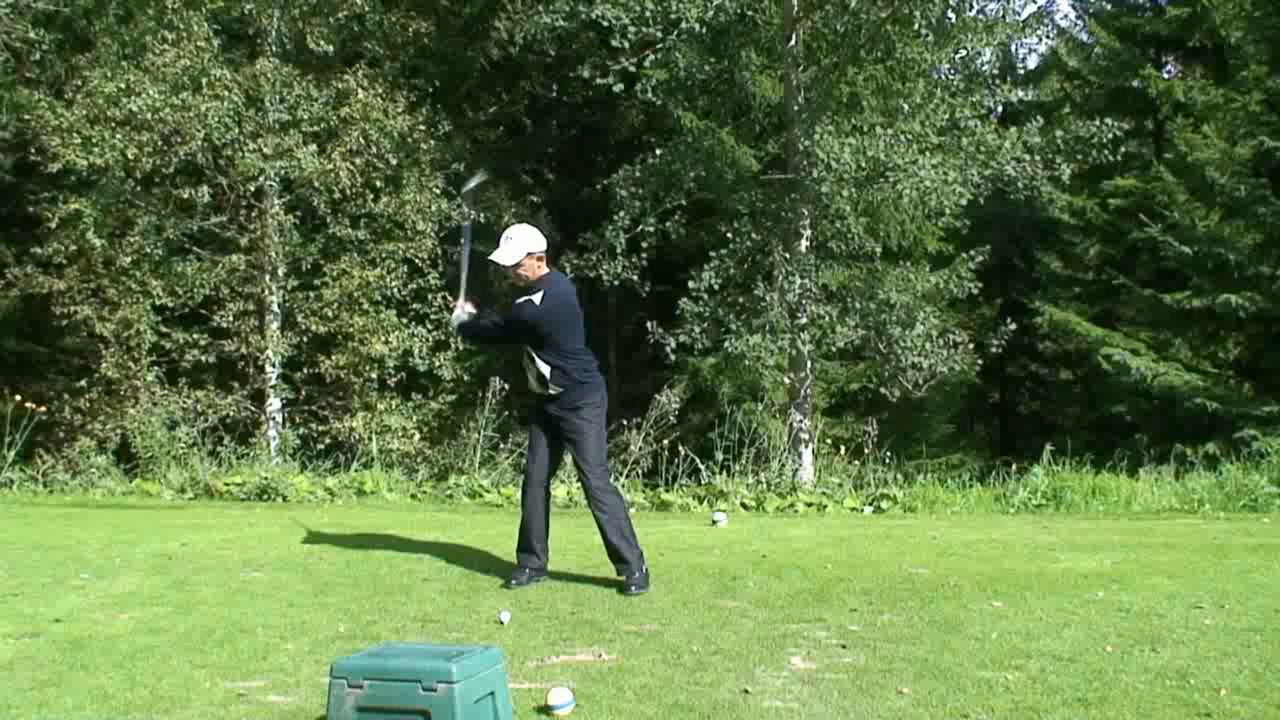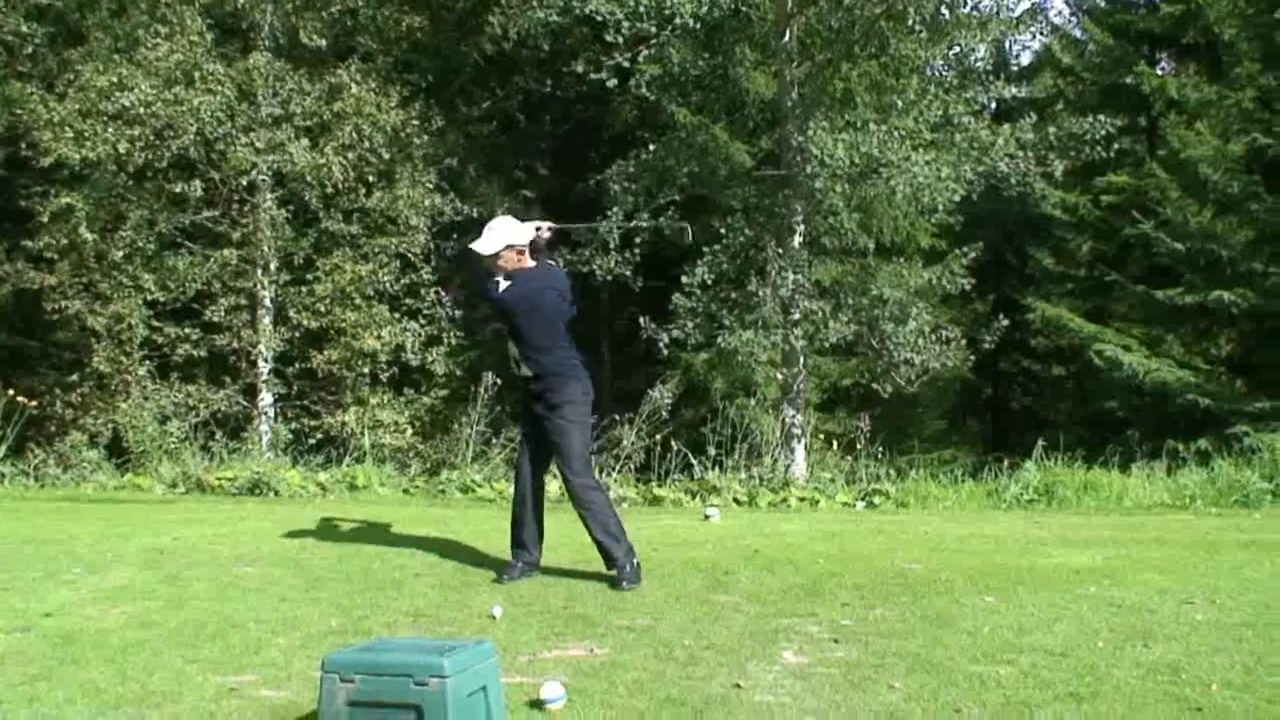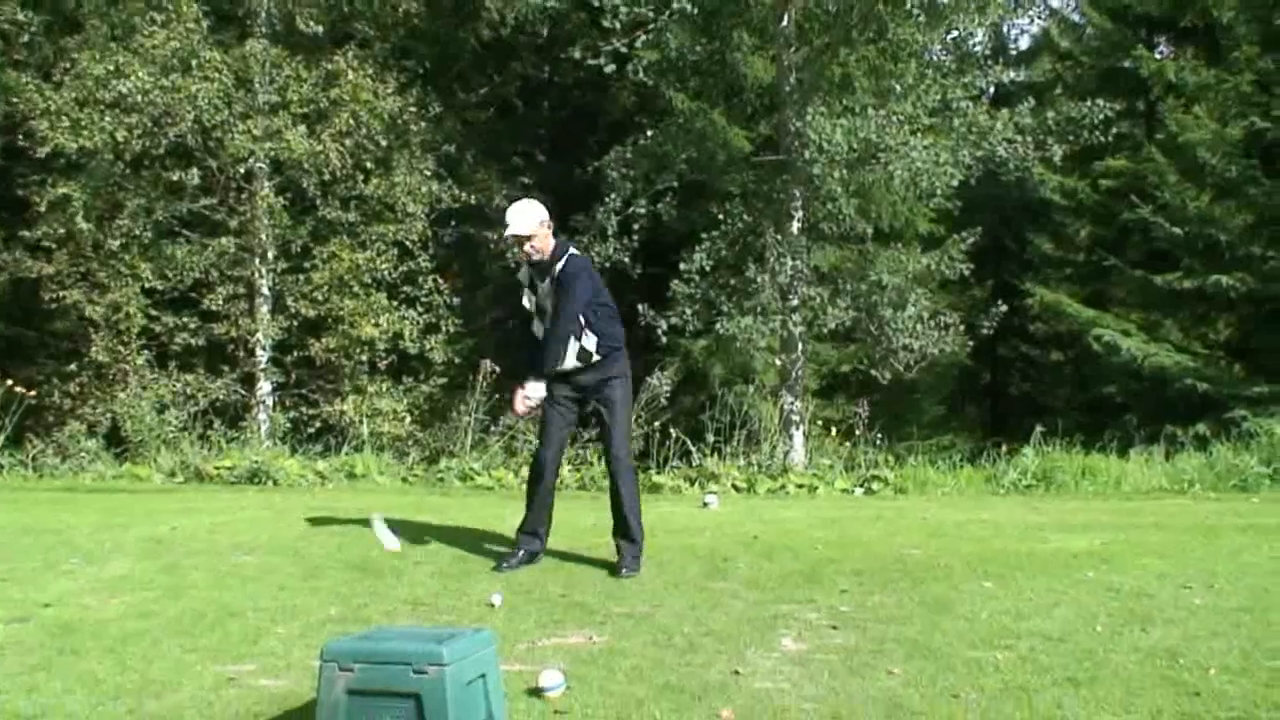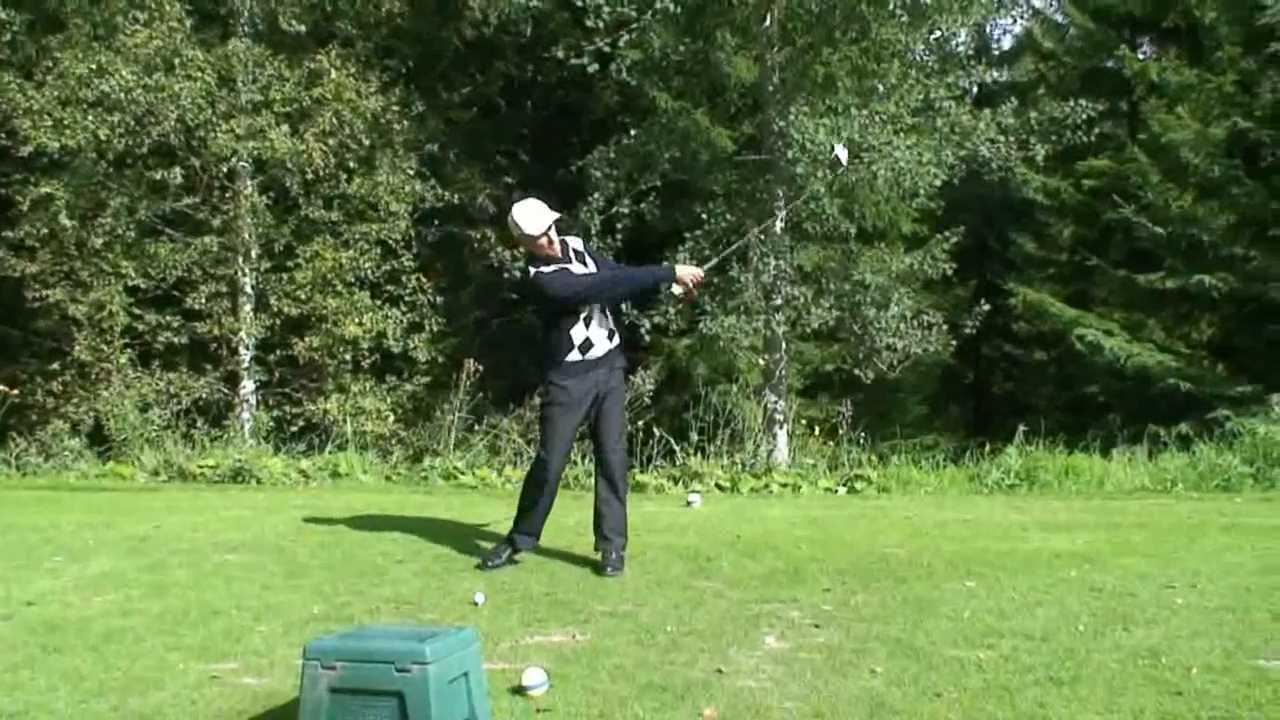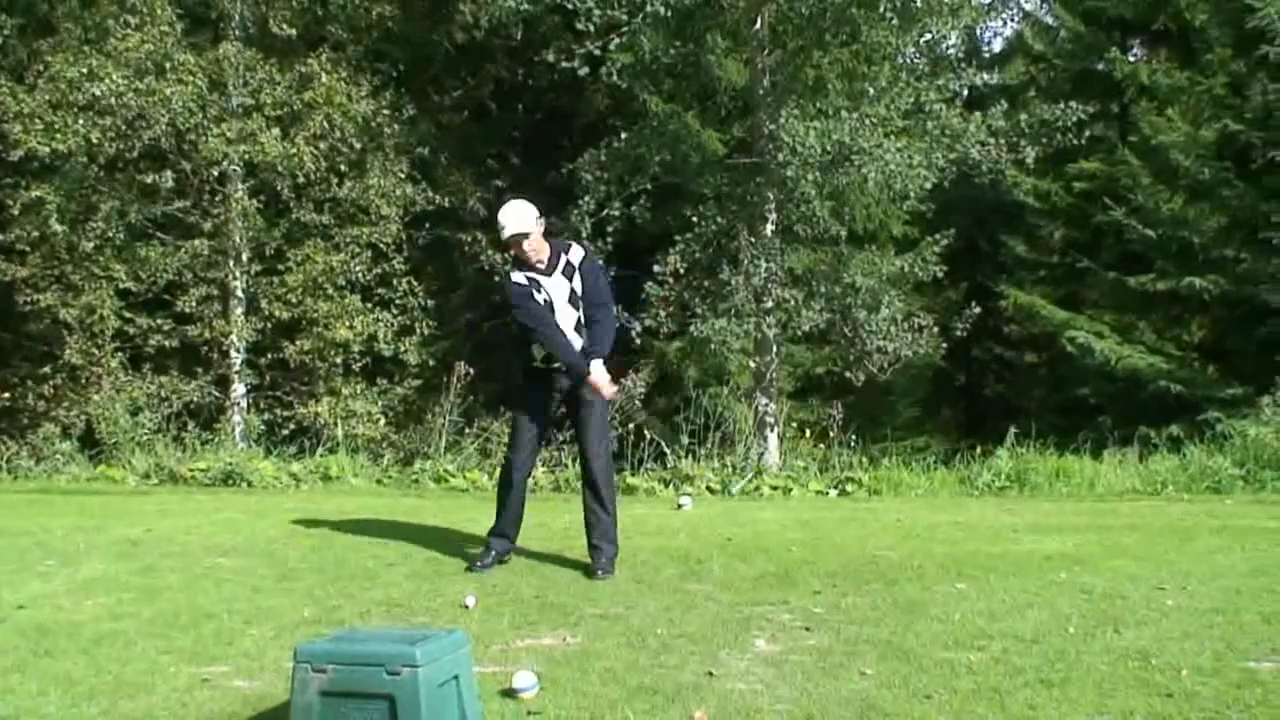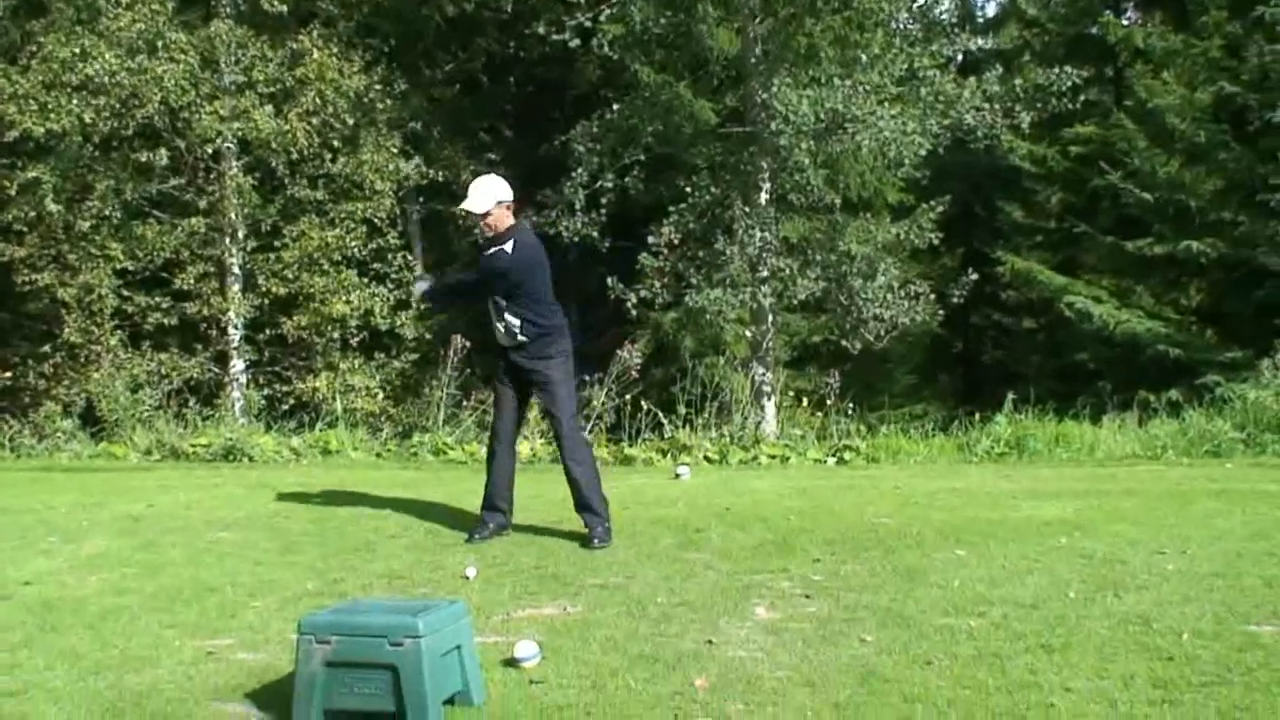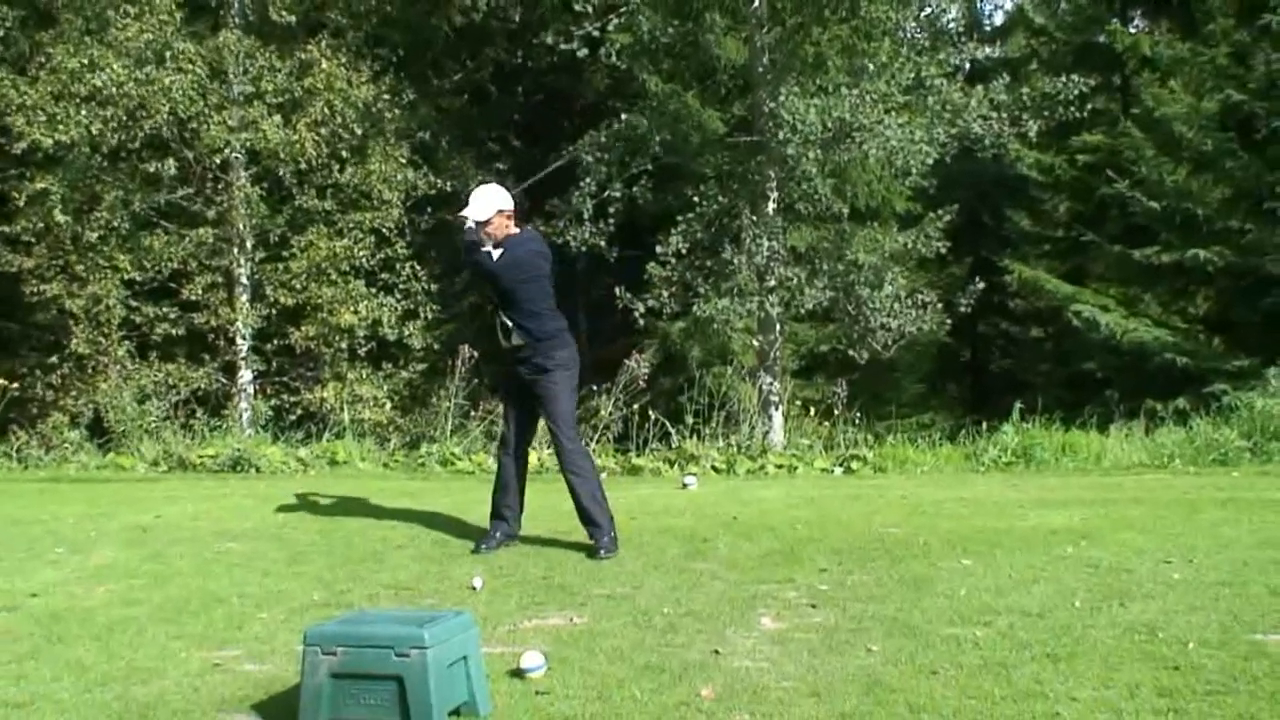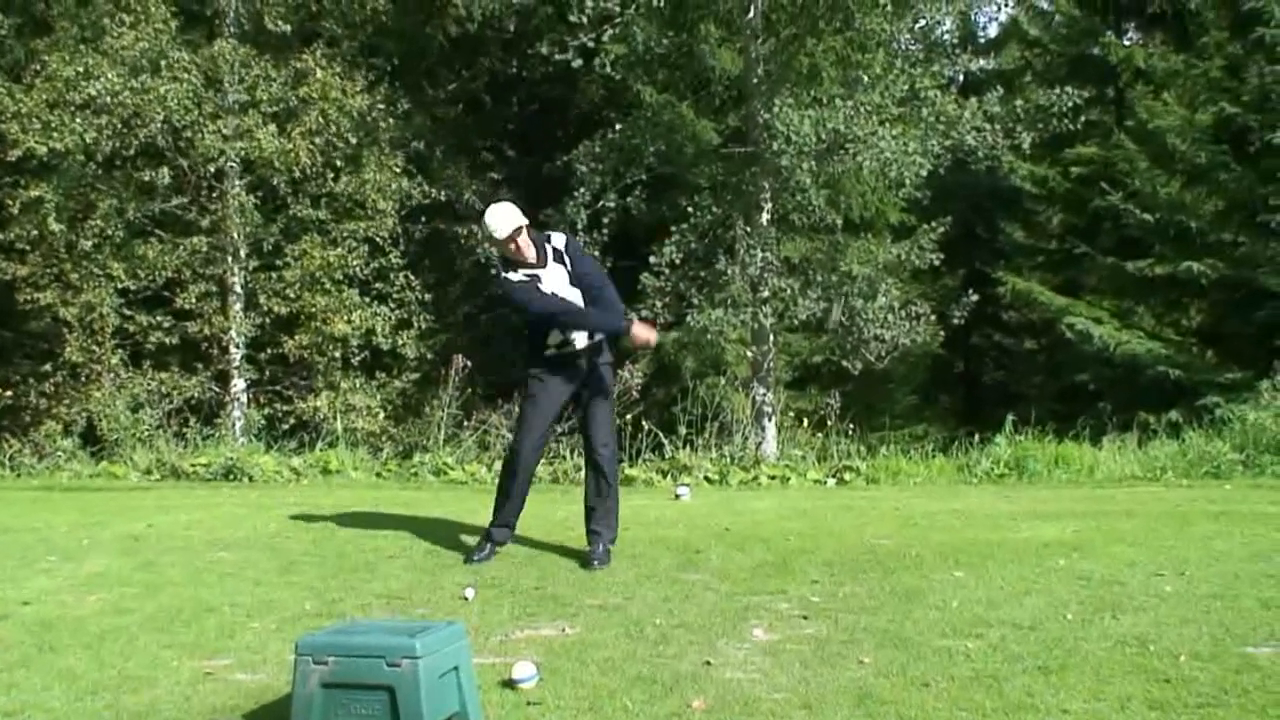
dt=0.4s
person 1, frame 1
left shoulder: (537, 308)
right shoulder: (555, 283)
left elbow: (495, 333)
right elbow: (507, 326)
left wrist: (463, 322)
right wrist: (476, 319)
left hip: (580, 400)
right hip: (550, 400)
left knee: (596, 483)
right knee: (534, 480)
left ankle: (633, 567)
right ankle: (532, 561)
person 1, frame 2
left shoulder: (509, 294)
right shoulder: (554, 275)
left elbow: (488, 281)
left wrist: (530, 238)
left hip: (564, 394)
right hip: (541, 392)
left knee: (579, 480)
right knee: (527, 475)
left ankle: (624, 561)
right ankle: (525, 556)
person 1, frame 3
left shoulder: (574, 264)
right shoulder: (529, 276)
left elbow: (560, 326)
right elbow: (541, 332)
left wrist: (535, 381)
right wrist: (538, 381)
left hip: (605, 368)
right hip: (564, 377)
left knee: (618, 458)
right knee: (546, 459)
left ankle: (629, 548)
right ankle: (530, 542)
person 1, frame 4
left shoulder: (577, 246)
right shoulder: (543, 278)
left elbow: (620, 275)
right elbow: (605, 286)
left wrist: (667, 279)
right wrist: (669, 272)
left hip: (609, 366)
right hip: (567, 376)
left knee: (612, 457)
right knee: (550, 460)
left ankle: (611, 546)
right ankle: (519, 539)
person 1, frame 5
left shoulder: (578, 258)
right shoulder: (515, 281)
left elbow: (603, 314)
right elbow: (544, 335)
left wrist: (595, 361)
right wrist: (585, 370)
left hip: (587, 374)
right hip: (542, 377)
left knee: (597, 461)
right knee: (518, 461)
left ankle: (603, 550)
right ankle: (501, 540)
person 1, frame 6
left shoulder: (511, 256)
right shoulder: (507, 238)
left elbow: (468, 289)
right elbow: (474, 284)
left wrist: (429, 290)
right wrist: (438, 289)
left hip: (547, 351)
right hip: (515, 351)
left knee: (567, 431)
right knee: (502, 433)
left ankle: (597, 519)
right ankle: (496, 514)
person 1, frame 7
left shoulder: (501, 261)
right shoulder: (528, 244)
left elbow: (470, 255)
left wrist: (471, 234)
left hip: (552, 361)
right hip: (522, 361)
left knee: (568, 445)
right knee: (511, 445)
left ankle: (602, 532)
right ankle: (505, 525)
person 1, frame 8
left shoulder: (560, 244)
right shoulder: (512, 282)
left elbow: (598, 286)
right elbow: (563, 313)
left wrist: (624, 324)
right wrist: (625, 328)
left hip: (594, 358)
right hip: (549, 370)
left knee: (602, 451)
right knee: (522, 452)
left ankle: (599, 539)
right ankle: (497, 533)
